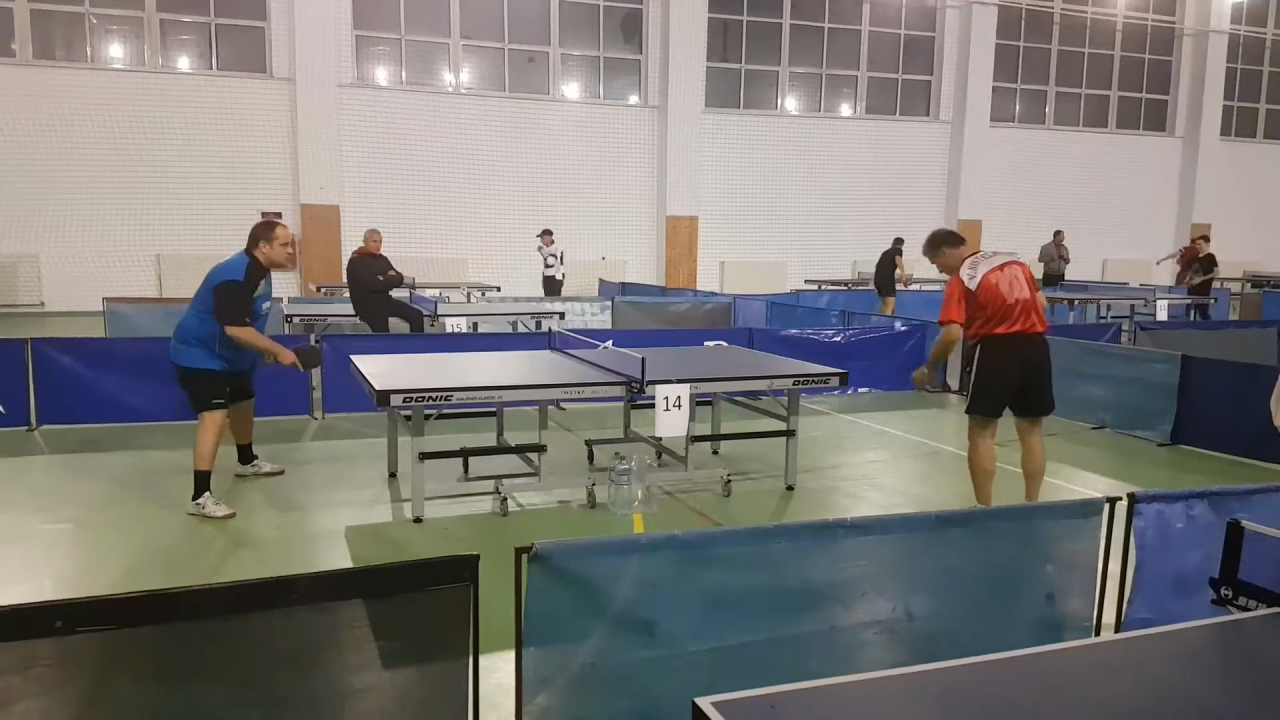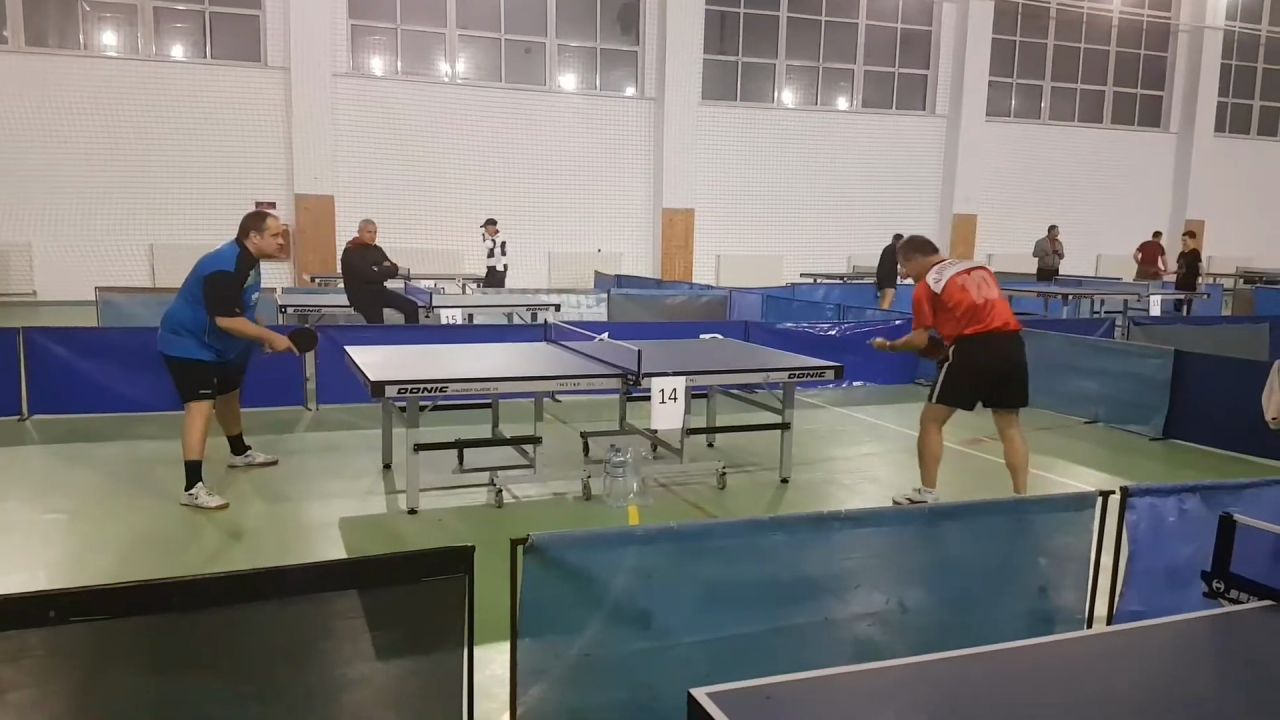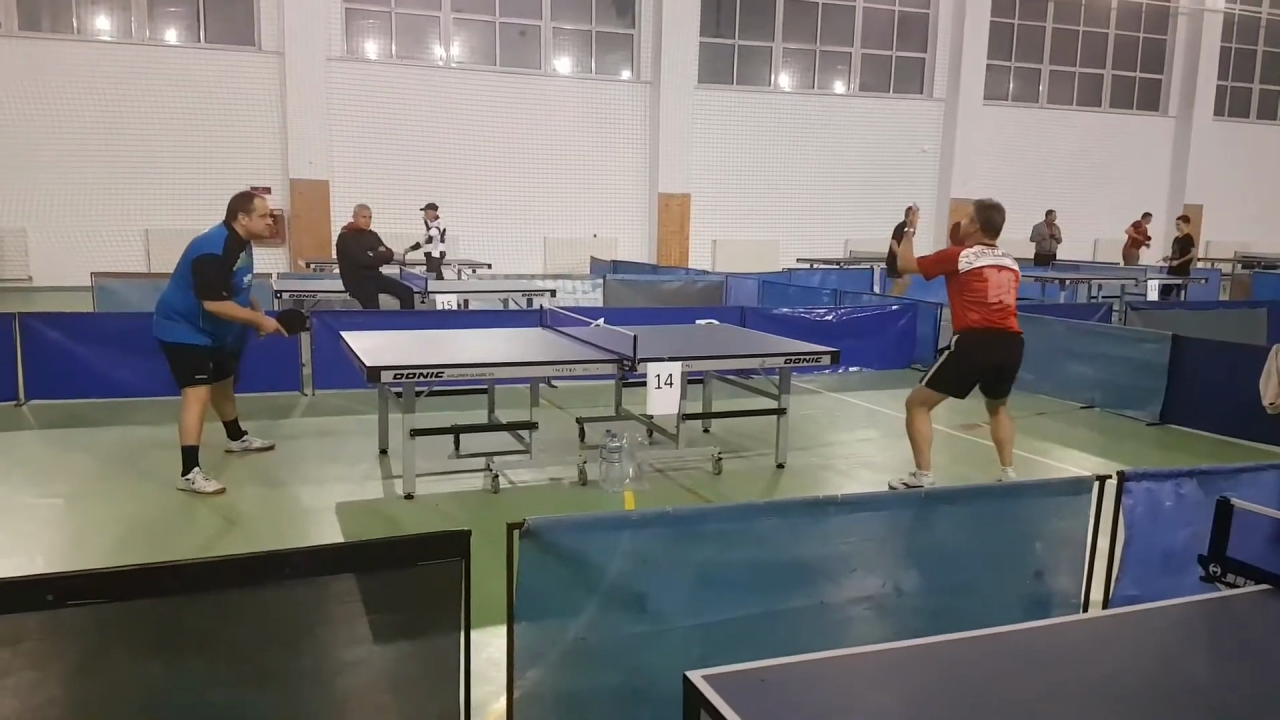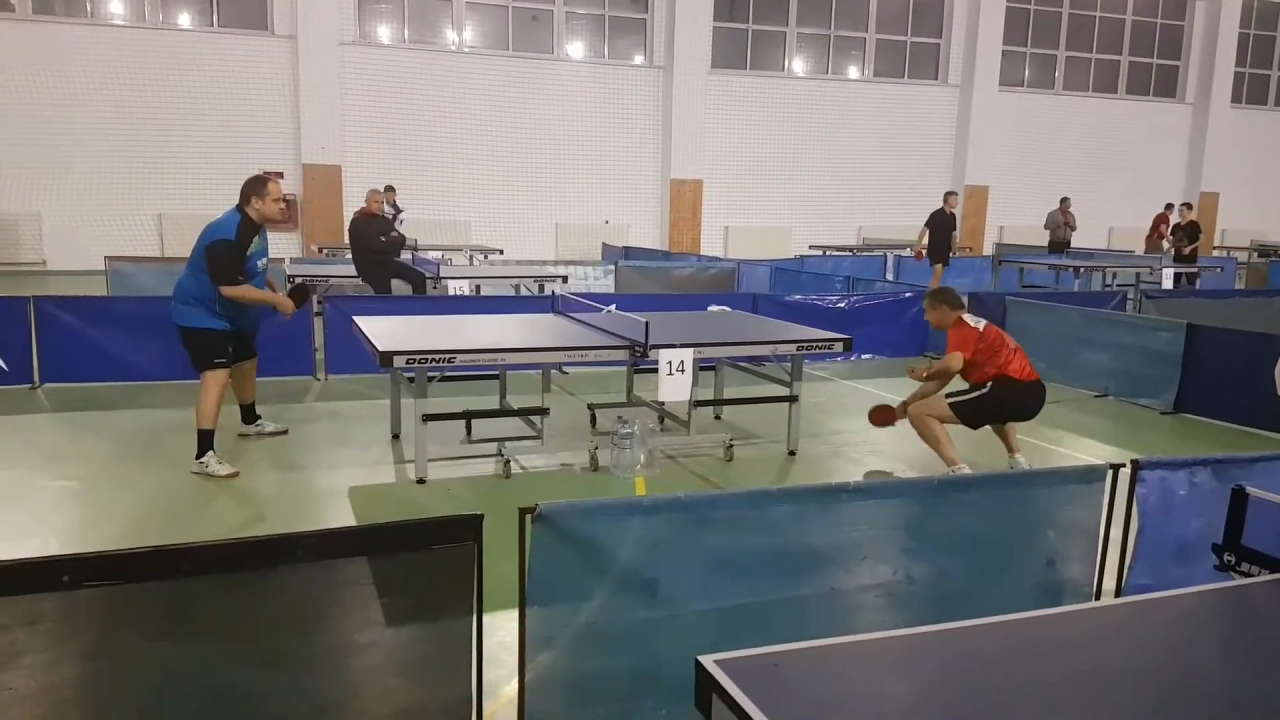
dt=0.7s
person 1, frame 1
left shoulder: (258, 271)
right shoulder: (236, 277)
right elbow: (236, 329)
left wrist: (265, 346)
right wrist: (279, 351)
left hip: (225, 356)
right hip: (199, 355)
left knee: (243, 404)
right knee: (214, 417)
left ankle: (247, 461)
right ankle: (201, 497)
person 1, frame 2
left shoulder: (247, 260)
right shoulder: (226, 267)
right elbow: (227, 319)
left wrist: (261, 332)
right wrist: (272, 337)
left hip: (214, 345)
right hip: (188, 344)
left knee: (229, 395)
right knee: (201, 407)
left ankle: (240, 452)
right ankle: (193, 488)
person 1, frame 3
left shoulder: (240, 243)
right shoulder: (214, 250)
right elbow: (215, 303)
left wrist: (256, 311)
right wrist: (259, 320)
left hip: (211, 331)
right hip: (184, 329)
left knee: (223, 382)
right knee: (198, 393)
left ankle: (237, 438)
right ankle: (189, 472)
person 1, frame 4
left shoulder: (254, 226)
right shoulder: (228, 235)
right elbow: (232, 288)
left wrist: (275, 291)
right wrist: (276, 300)
left hip: (230, 316)
right hip: (202, 315)
left knee: (245, 364)
right knee: (217, 377)
left ankle: (251, 421)
right ankle: (204, 456)
person 2, frame 1
left shoulder: (960, 280)
right shoulder: (1014, 260)
left elbow: (952, 334)
right elbow: (1042, 304)
left wrist: (928, 369)
left hip: (997, 352)
right hip: (1035, 348)
left knee: (981, 434)
right knee: (1031, 433)
left ankle: (984, 510)
person 2, frame 2
left shoulder: (926, 285)
right shoulder: (980, 269)
left elbow: (920, 340)
left wrist: (889, 345)
left hip: (972, 350)
right hip: (1011, 345)
left knee: (931, 421)
right knee: (1010, 427)
left ankle: (927, 494)
right ankle: (1021, 497)
person 2, frame 3
left shoulder: (958, 256)
right shoulder: (1011, 264)
left elbow: (906, 265)
left wrist: (909, 231)
left hip: (973, 343)
right hip: (1010, 345)
left knee: (917, 404)
right knee: (998, 408)
left ankle: (923, 476)
right ankle: (1008, 474)
person 2, frame 4
left shoulder: (961, 328)
right shoulder: (974, 326)
left elbow: (952, 366)
right elbow: (944, 377)
left wrist: (924, 373)
right wrist: (907, 402)
left hip: (1008, 391)
left knee: (918, 412)
left ankle: (959, 473)
right ankle: (1017, 460)
